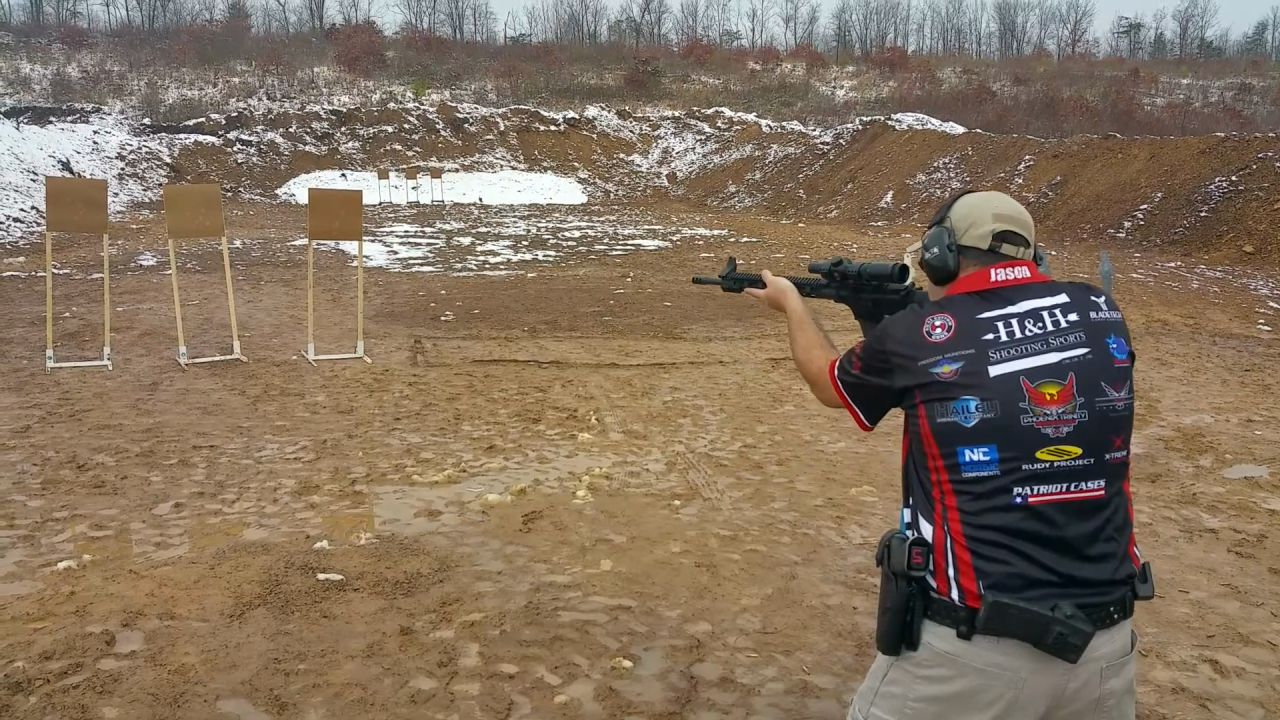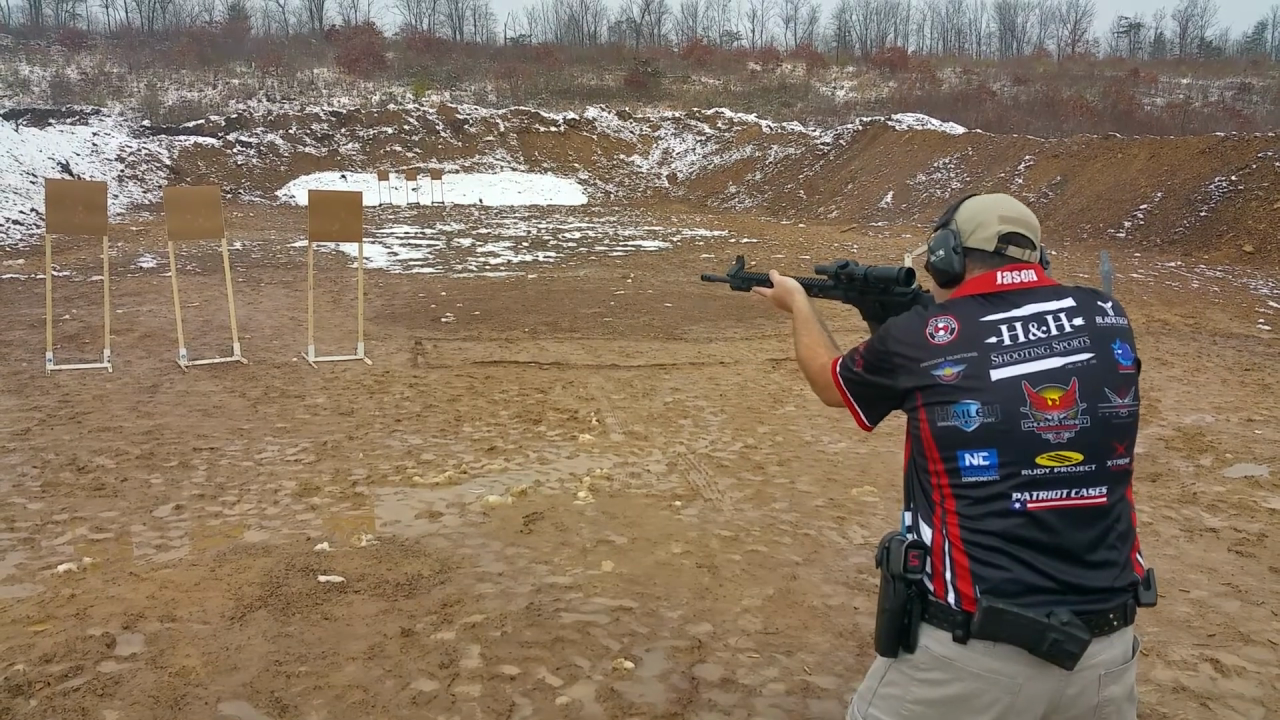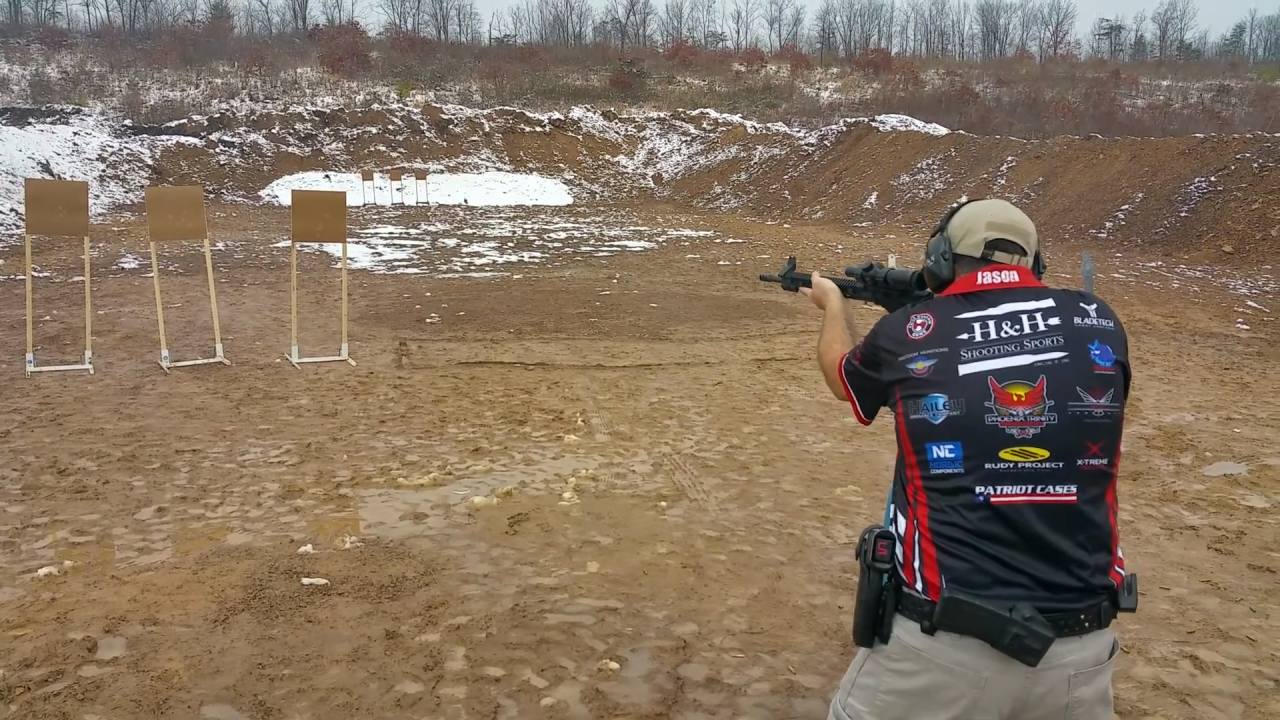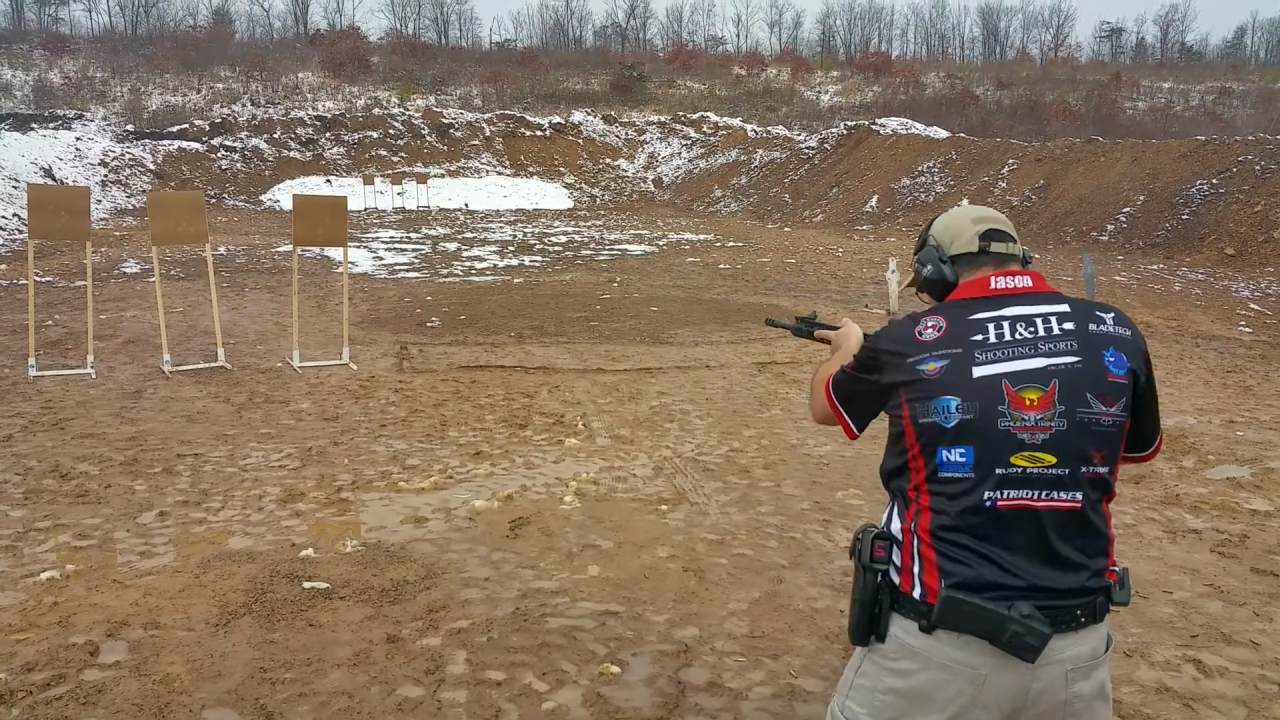
dt=1s
person 1, frame 1
left shoulder: (917, 334)
right shoulder: (1100, 314)
left elbow: (830, 382)
left wrist: (791, 301)
left hip: (972, 650)
right hip: (1102, 643)
person 1, frame 2
left shoulder: (919, 336)
right shoulder: (1107, 319)
left elbow: (832, 383)
left wrist: (797, 301)
left hip: (968, 652)
right hip: (1101, 648)
person 1, frame 3
left shoulder: (908, 333)
right shoulder: (1098, 324)
left elbow: (843, 378)
left wrist: (832, 302)
left hip: (941, 644)
right hip: (1077, 650)
person 1, frame 4
left shoulder: (910, 343)
right shoulder: (1114, 333)
left elbow: (827, 401)
right elbow: (1137, 452)
left wrist: (848, 346)
left hip: (936, 646)
right hip: (1074, 648)
